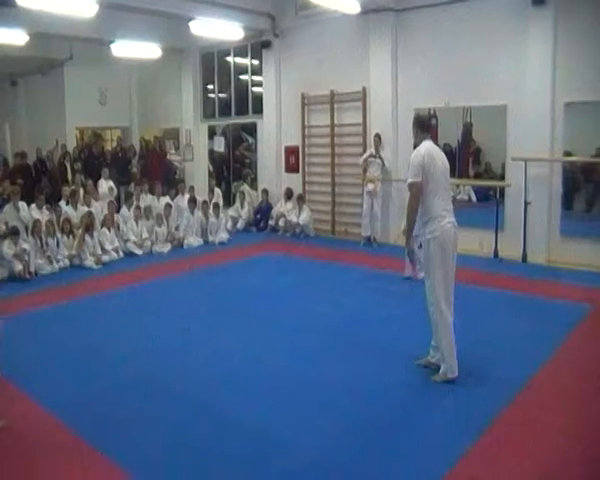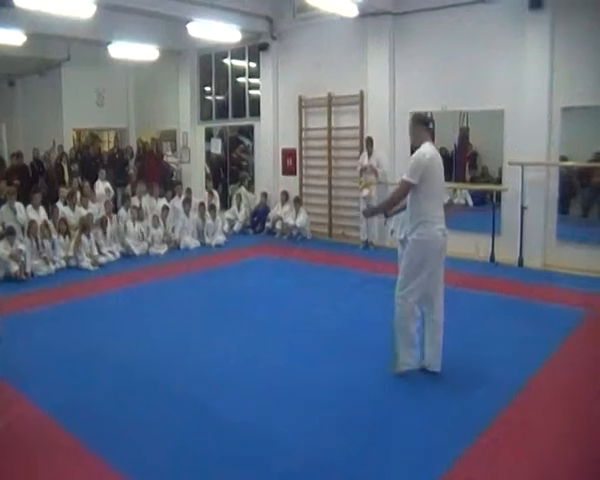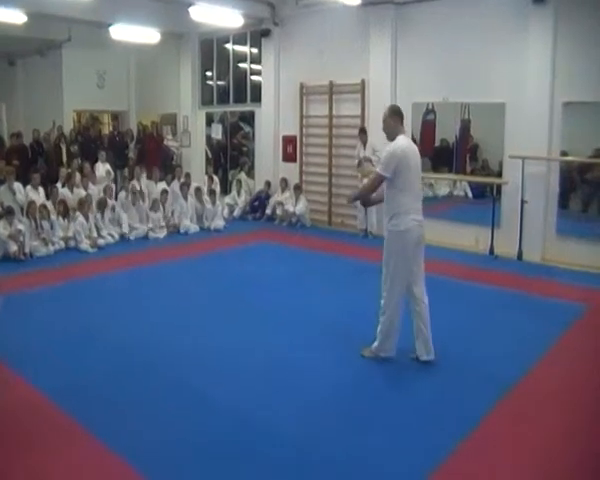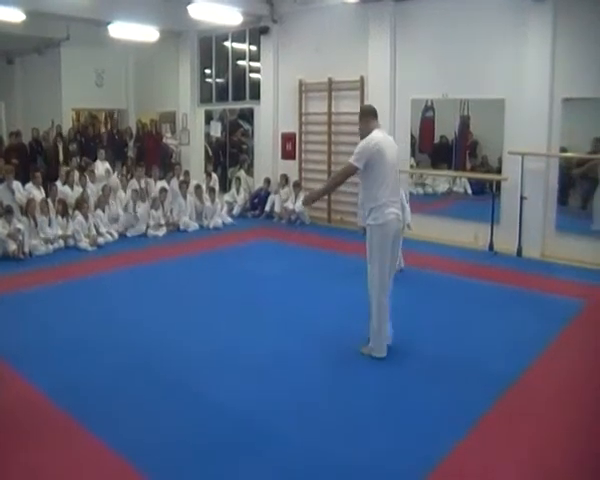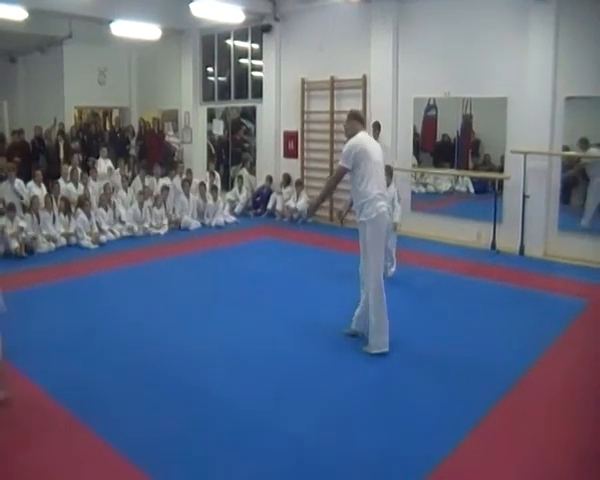
dt=0.4s
person 1, frame 1
left shoulder: (418, 155)
right shoulder: (440, 154)
left elbow: (415, 199)
left wrist: (408, 237)
left hip: (435, 232)
right hip: (449, 228)
left knee: (439, 301)
right knee: (443, 298)
left ankle: (449, 367)
right ankle: (437, 355)
person 1, frame 2
left shoulder: (421, 156)
right shoulder: (434, 154)
left elbow: (400, 193)
left wrist: (376, 209)
right wrist: (389, 209)
left hip: (423, 236)
right hip: (437, 234)
left knee: (406, 297)
right knee: (433, 300)
left ankle: (407, 359)
right ankle: (432, 360)
person 1, frame 3
left shoulder: (395, 149)
right shoulder: (411, 147)
left elbow: (373, 185)
left wrist: (356, 197)
right wrist: (373, 199)
left hip: (400, 227)
right hip: (415, 225)
left knee: (392, 292)
right knee: (417, 290)
left ankle: (383, 347)
right ankle: (425, 350)
person 1, frame 4
left shoulder: (369, 143)
right shoulder: (390, 141)
left elbow: (342, 175)
left wrist: (316, 195)
left hip: (380, 220)
right hip: (394, 217)
left knee: (377, 284)
right knee: (384, 280)
left ankle: (378, 345)
right ankle: (383, 334)
person 1, frame 5
left shoulder: (354, 144)
right shoulder: (373, 143)
left elbow: (335, 179)
left wrist: (315, 204)
right wrist: (350, 205)
left hip: (371, 215)
right hip: (378, 212)
left knee: (373, 278)
right knee: (367, 275)
left ankle: (378, 342)
right ankle: (360, 324)
